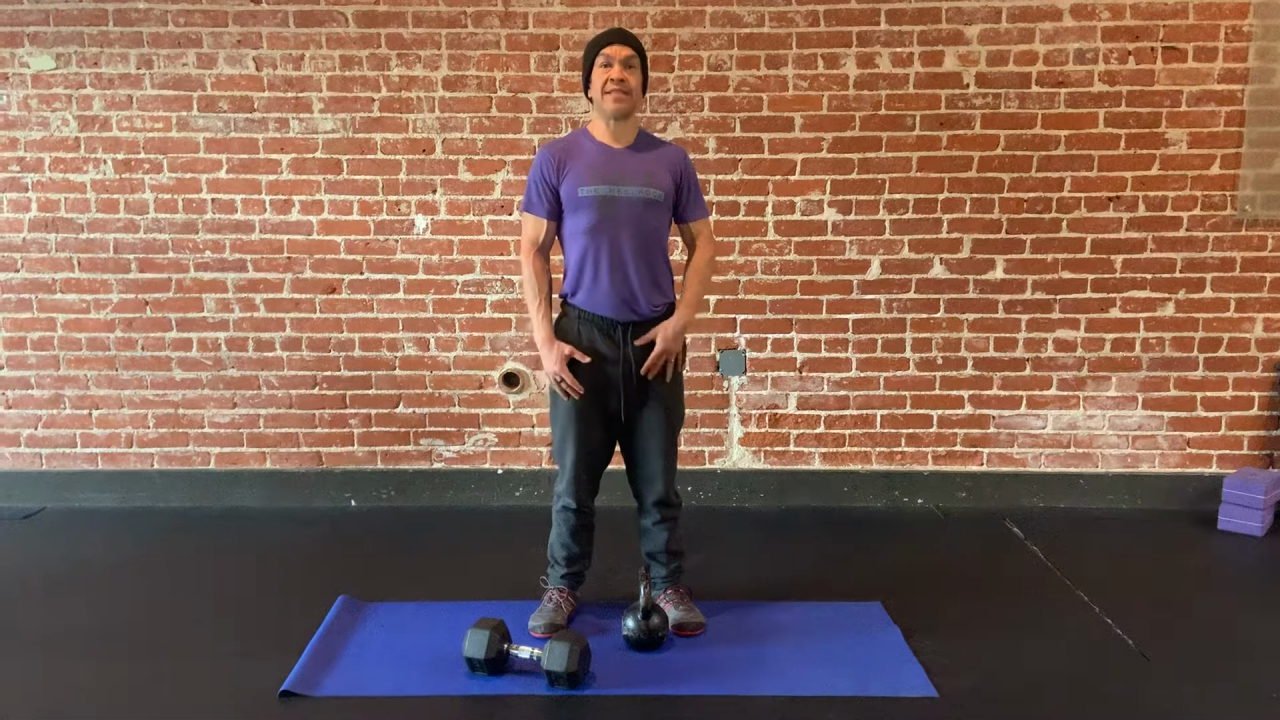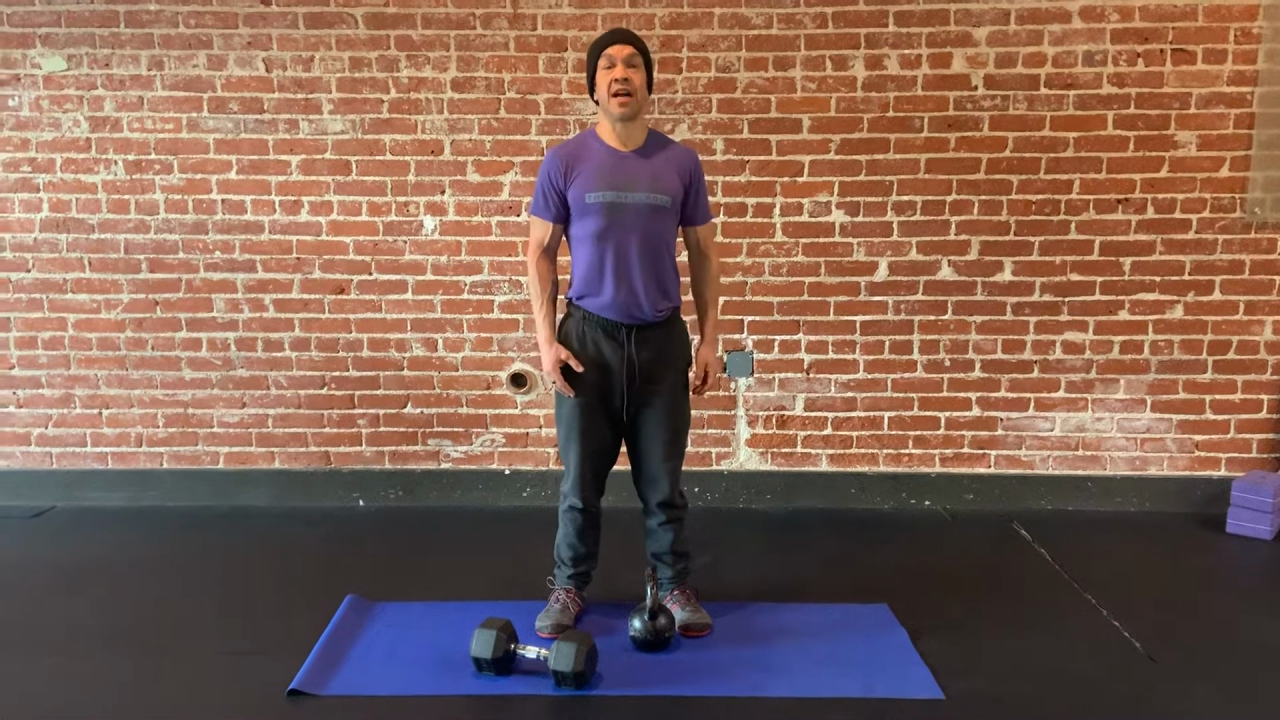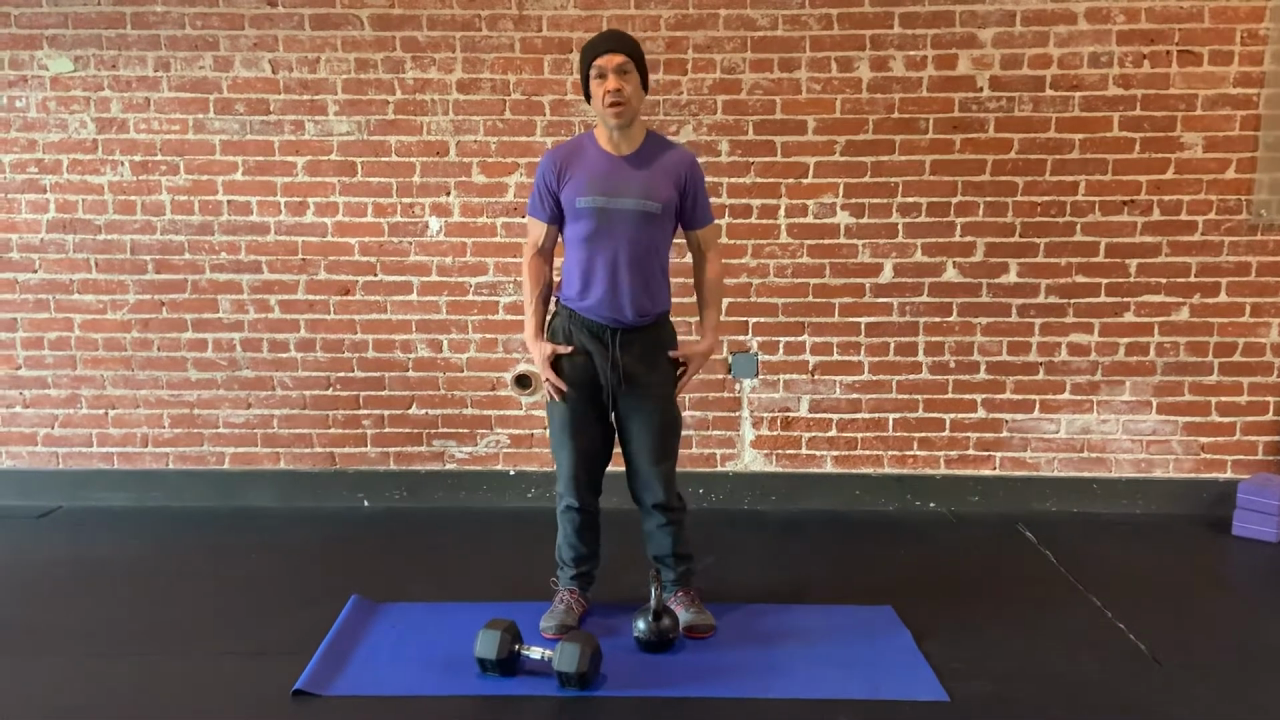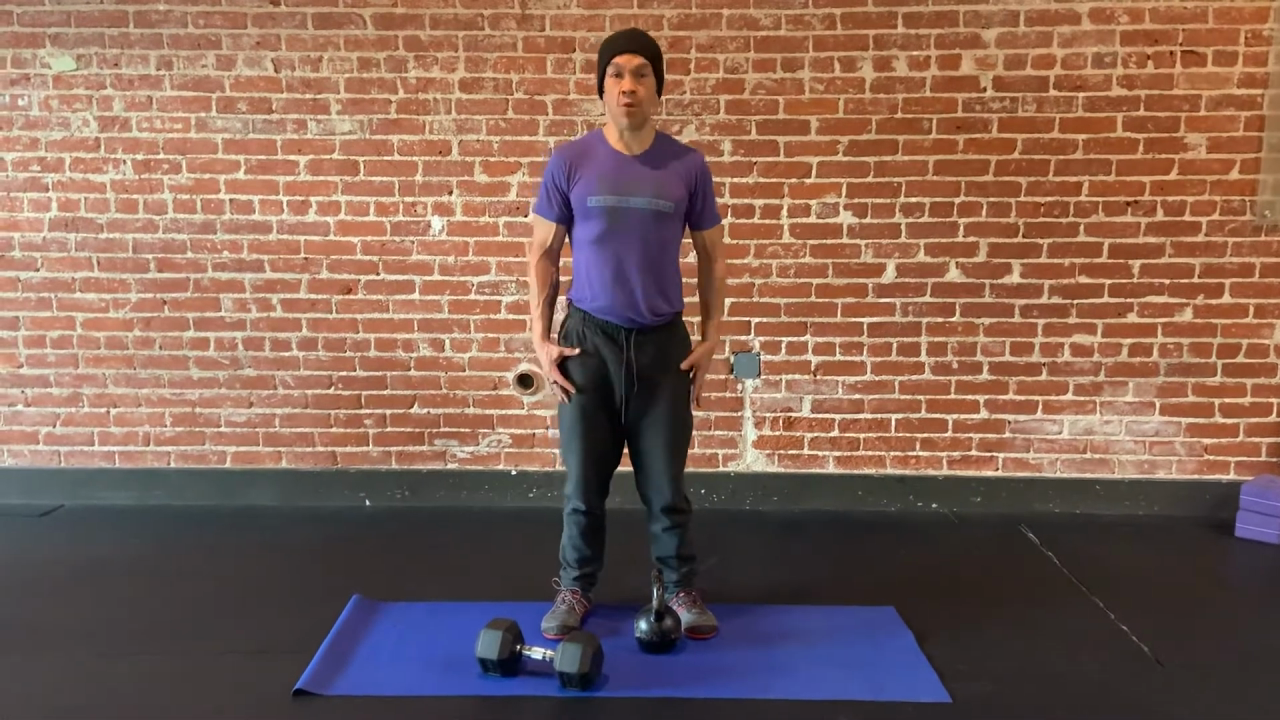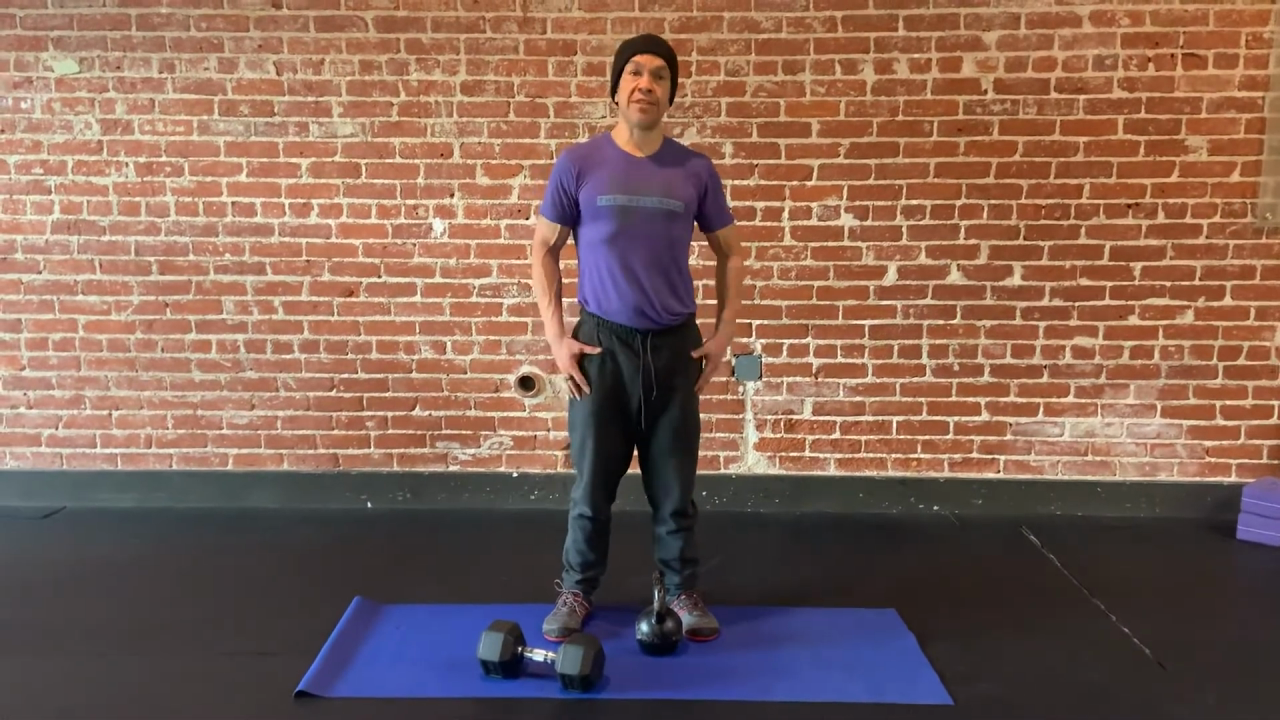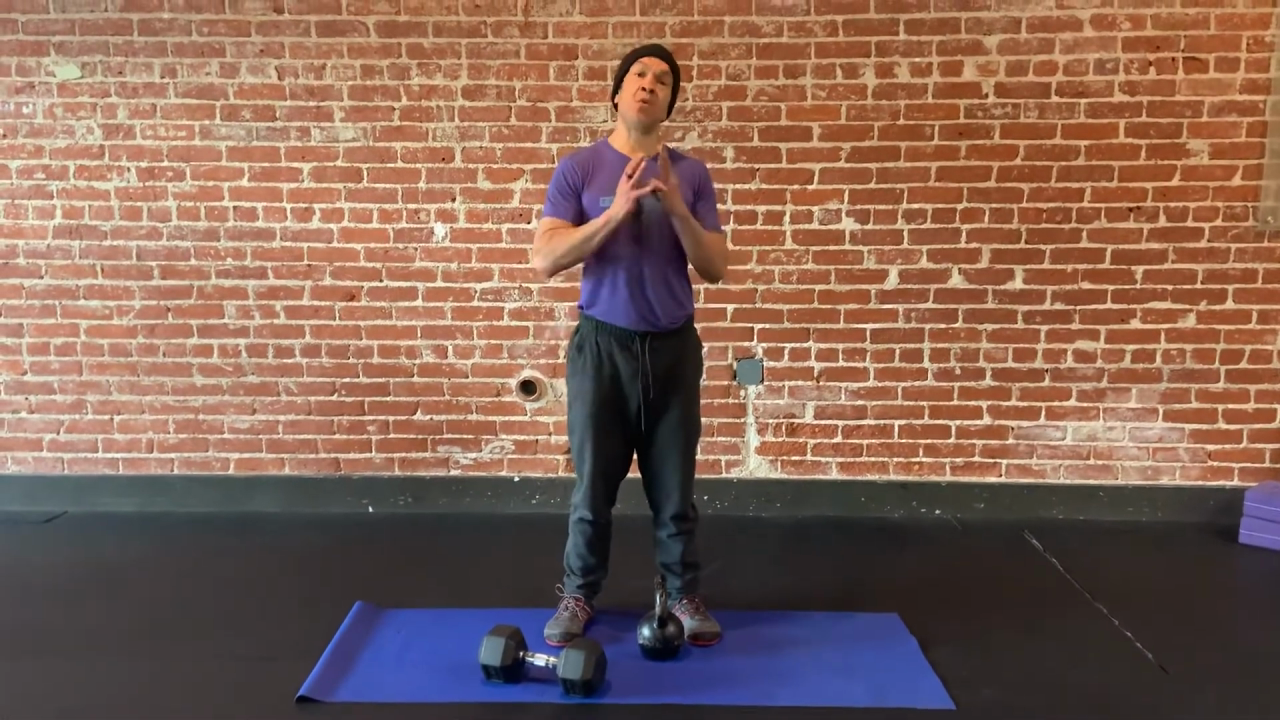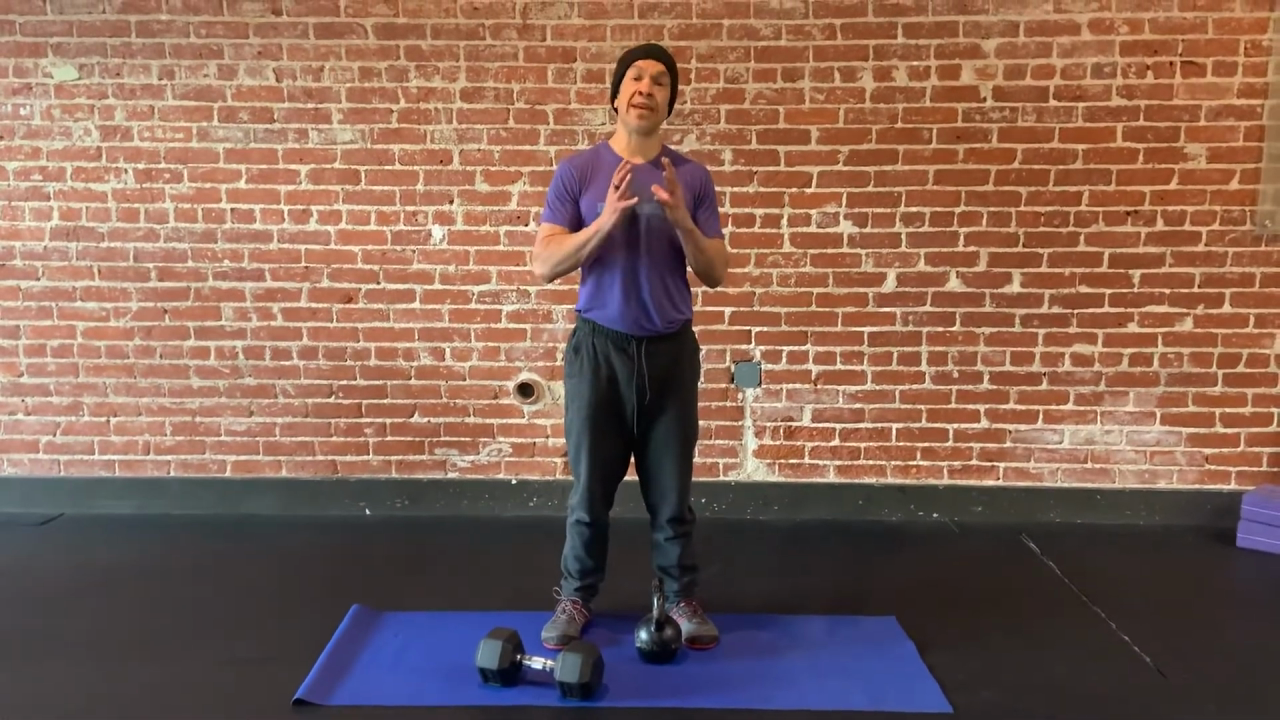
dt=0.7s
person 1, frame 1
left shoulder: (671, 161)
right shoulder: (556, 158)
left elbow: (701, 244)
right elbow: (533, 250)
left wrist: (680, 321)
right wrist: (545, 338)
left hip: (653, 338)
right hip: (584, 335)
left knee: (657, 478)
right knee: (575, 476)
left ankle: (668, 585)
right ankle: (563, 586)
person 1, frame 2
left shoulder: (681, 161)
right shoulder: (564, 161)
left elbow: (702, 252)
right elbow: (540, 251)
left wrist: (709, 339)
right wrist: (547, 340)
left hip: (661, 338)
right hip: (588, 335)
left knee: (661, 479)
right knee: (580, 477)
left ankle: (674, 586)
right ankle: (569, 587)
person 1, frame 3
left shoulder: (678, 164)
right shoulder: (560, 163)
left elbow: (706, 251)
right elbow: (538, 252)
left wrist: (708, 334)
right wrist: (533, 336)
left hip: (649, 340)
right hip: (576, 338)
left knee: (656, 480)
right knee: (576, 478)
left ankle: (678, 586)
right ankle: (573, 587)
person 1, frame 4
left shoulder: (688, 166)
right shoulder: (569, 161)
left elbow: (711, 256)
right elbow: (543, 252)
left wrist: (710, 338)
right wrist: (541, 337)
left hip: (663, 343)
right hip: (588, 339)
left knee: (664, 481)
right knee: (584, 479)
left ankle: (680, 588)
right ankle: (575, 588)
person 1, frame 5
left shoulder: (695, 169)
right shoulder: (578, 164)
left elbow: (730, 252)
right elbow: (545, 250)
left wrist: (723, 333)
right wrist: (556, 336)
left hip: (675, 346)
right hip: (602, 343)
left knee: (674, 484)
right knee: (592, 482)
left ankle: (682, 590)
right ankle: (577, 590)
person 1, frame 6
left shoulder: (691, 173)
right shoulder: (578, 167)
left elbow: (715, 267)
right elbow: (544, 258)
left wrist: (676, 208)
right wrist: (615, 212)
left hip: (672, 345)
right hip: (603, 343)
left knee: (674, 484)
right knee: (594, 482)
left ankle: (684, 594)
right ankle: (579, 594)
person 1, frame 7
left shoulder: (692, 177)
right shoulder: (577, 171)
left elbow: (715, 272)
right elbow: (544, 264)
left wrist: (680, 220)
right wrist: (606, 220)
left hip: (670, 350)
right hip: (598, 347)
left knee: (671, 489)
right knee: (590, 486)
left ankle: (681, 597)
right ankle: (576, 597)
